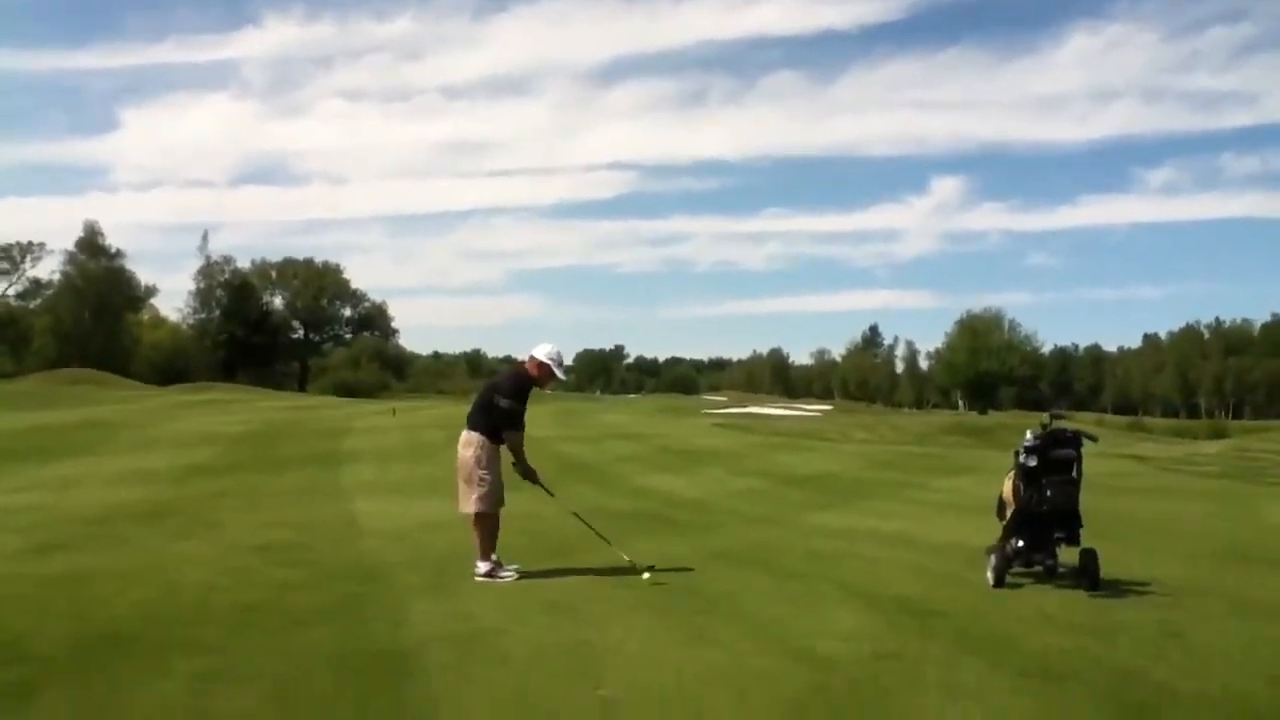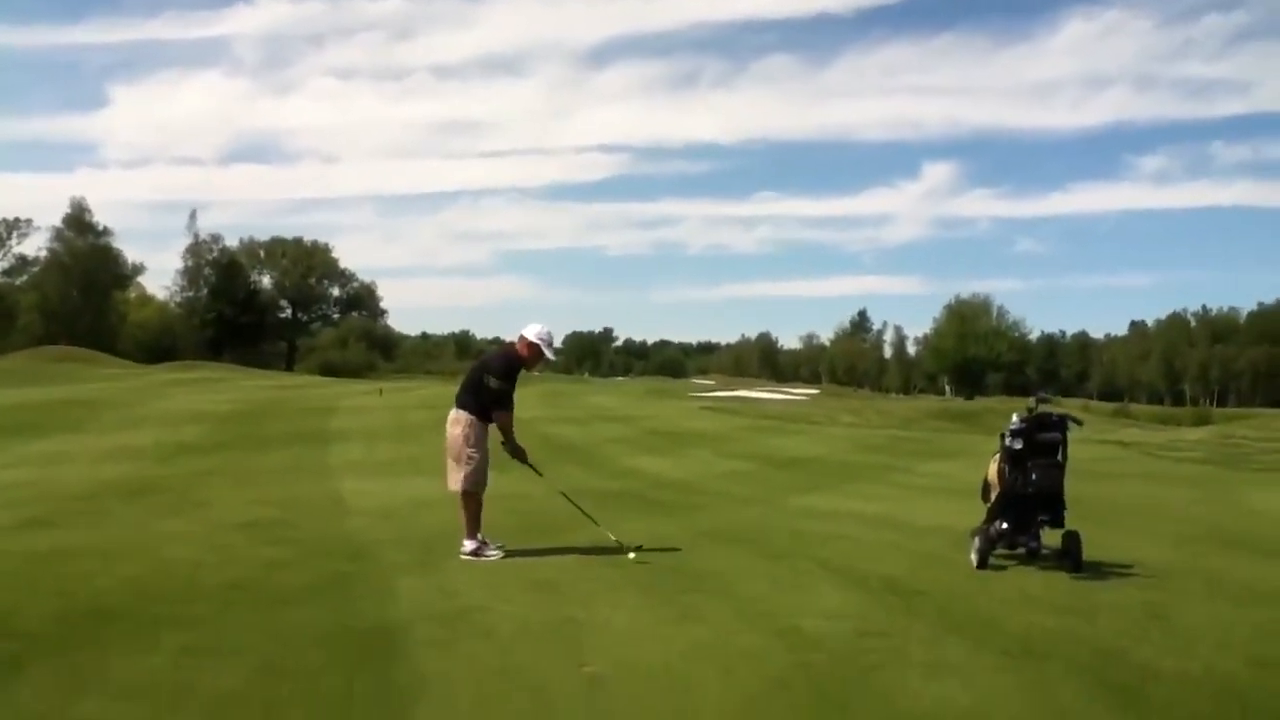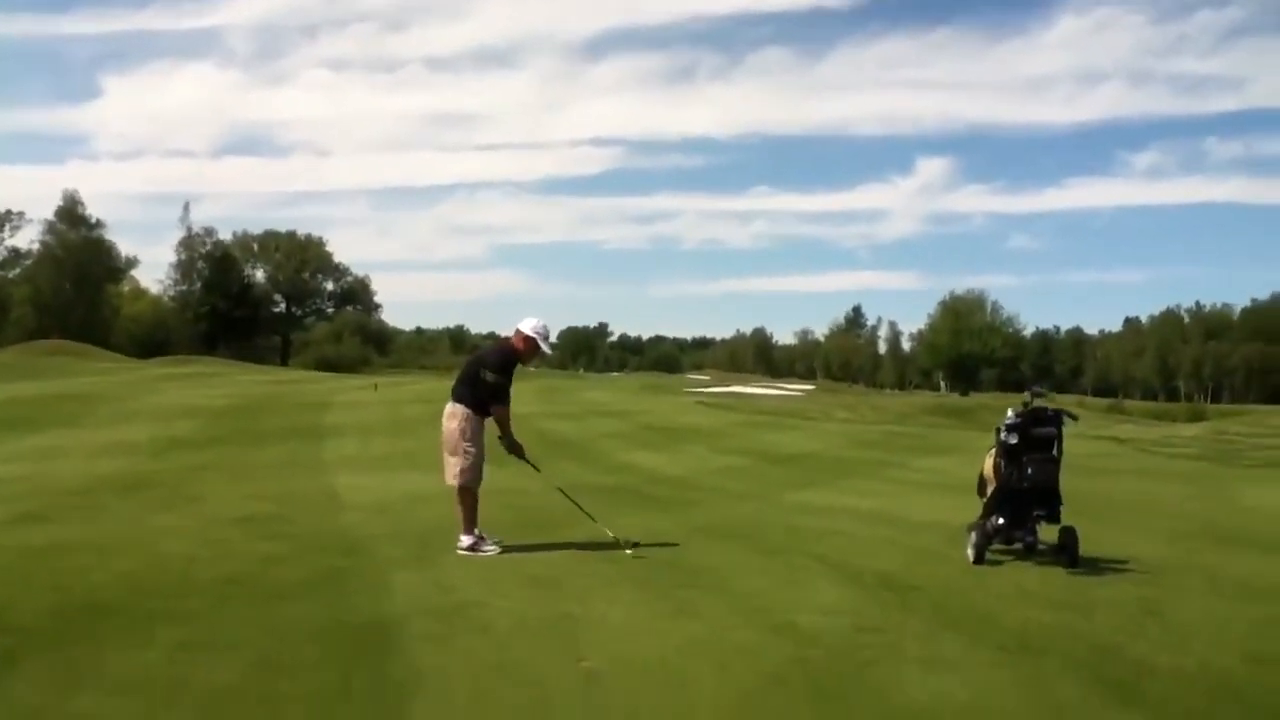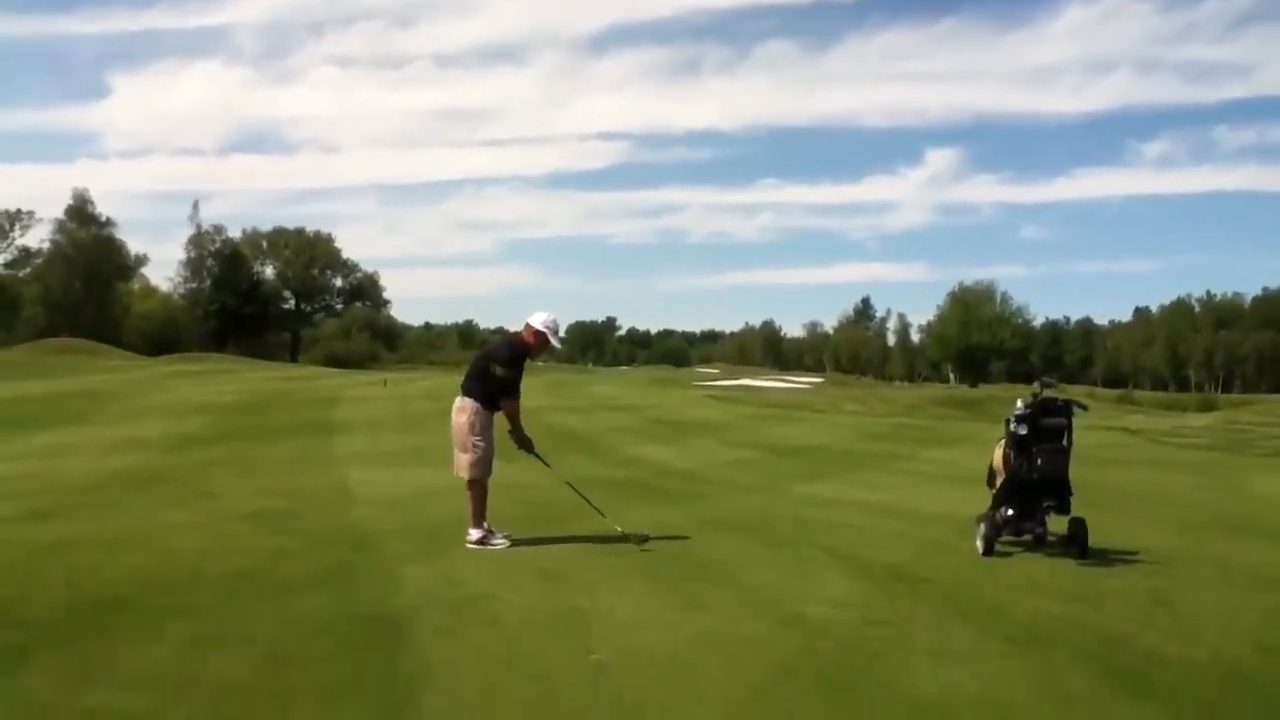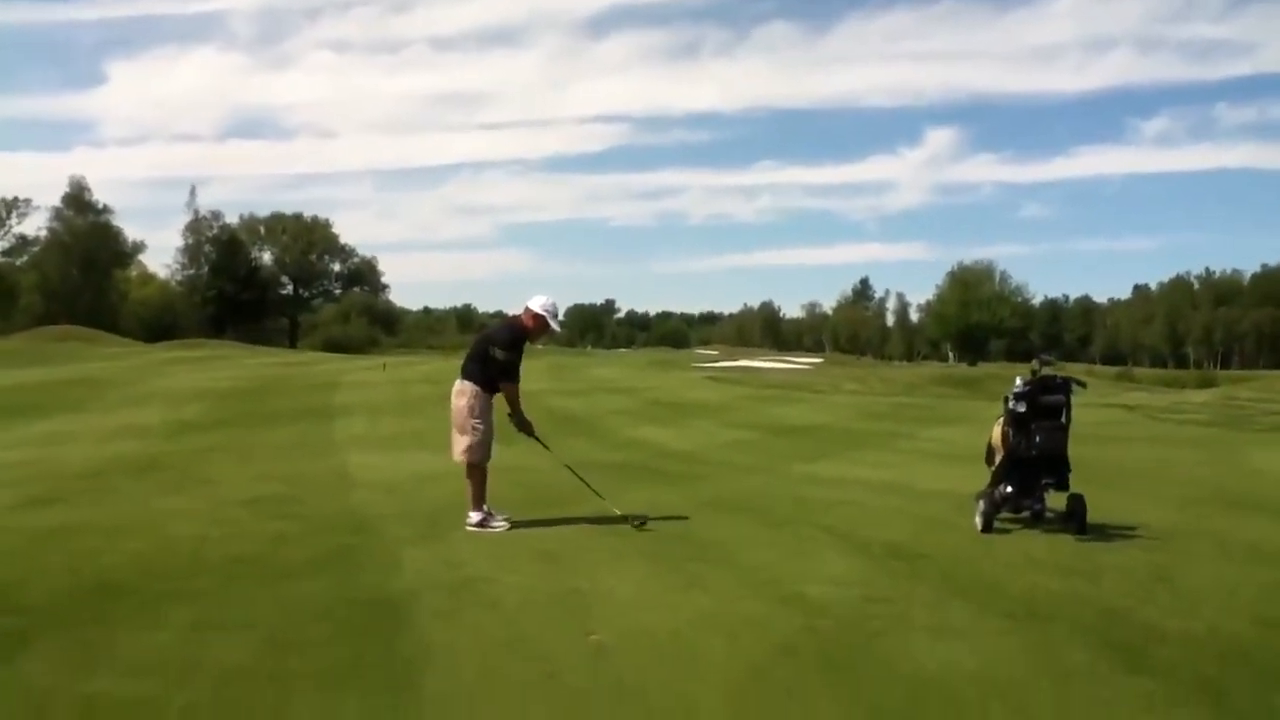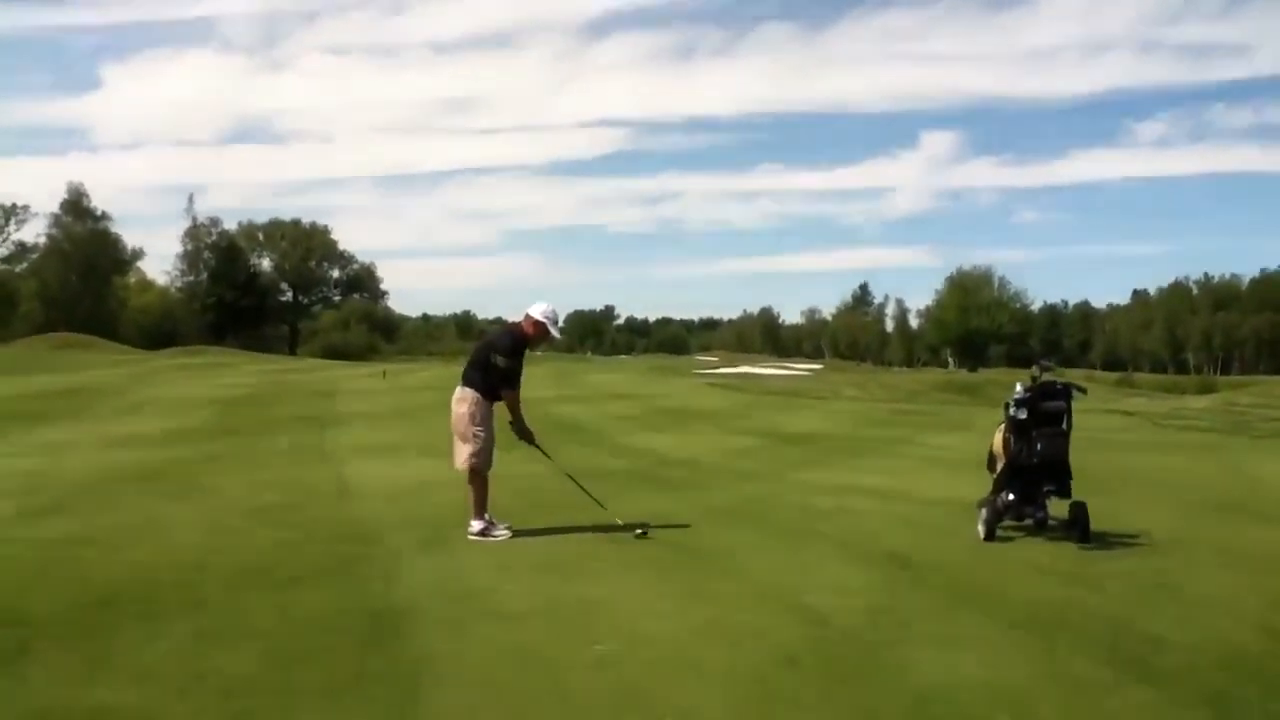
dt=0.1s
person 1, frame 1
left shoulder: (520, 382)
right shoulder: (512, 384)
left elbow: (515, 427)
right elbow: (508, 430)
left wrist: (521, 462)
right wrist: (522, 463)
left hip: (487, 444)
right hip: (478, 443)
left knee: (492, 505)
right knee: (483, 506)
left ankle: (490, 558)
right ankle: (484, 565)
person 1, frame 2
left shoulder: (509, 361)
right shoulder: (501, 363)
left elbow: (504, 406)
right elbow: (498, 409)
left wrist: (510, 441)
right wrist: (511, 443)
left hip: (474, 422)
right hip: (467, 422)
left knee: (476, 484)
right knee: (470, 484)
left ankle: (475, 537)
right ankle: (470, 544)
person 1, frame 3
left shoulder: (506, 356)
right shoulder: (497, 357)
left elbow: (501, 401)
right elbow: (495, 403)
left wrist: (507, 436)
right wrist: (509, 438)
left hip: (471, 415)
right hip: (463, 415)
left knee: (472, 478)
right knee: (467, 479)
left ankle: (472, 532)
right ankle: (467, 539)
person 1, frame 4
left shoulder: (515, 349)
right shoulder: (507, 351)
left elbow: (510, 395)
right elbow: (506, 398)
left wrist: (518, 431)
right wrist: (519, 432)
left hip: (480, 410)
right hip: (472, 409)
left knee: (481, 472)
right knee: (476, 473)
left ankle: (481, 526)
right ankle: (476, 533)
person 1, frame 5
left shoulder: (514, 333)
right shoulder: (506, 335)
left elbow: (510, 378)
right elbow: (505, 381)
left wrist: (517, 414)
right wrist: (518, 415)
left hip: (479, 393)
right hip: (471, 392)
left knee: (480, 455)
right knee: (476, 456)
left ankle: (481, 509)
right ankle: (476, 515)
person 1, frame 6
left shoulder: (515, 339)
right shoulder: (507, 341)
left elbow: (510, 385)
right elbow: (506, 388)
left wrist: (518, 422)
right wrist: (520, 424)
left hip: (479, 400)
right hip: (472, 400)
left knee: (481, 463)
right knee: (477, 463)
left ankle: (482, 517)
right ankle: (478, 524)
